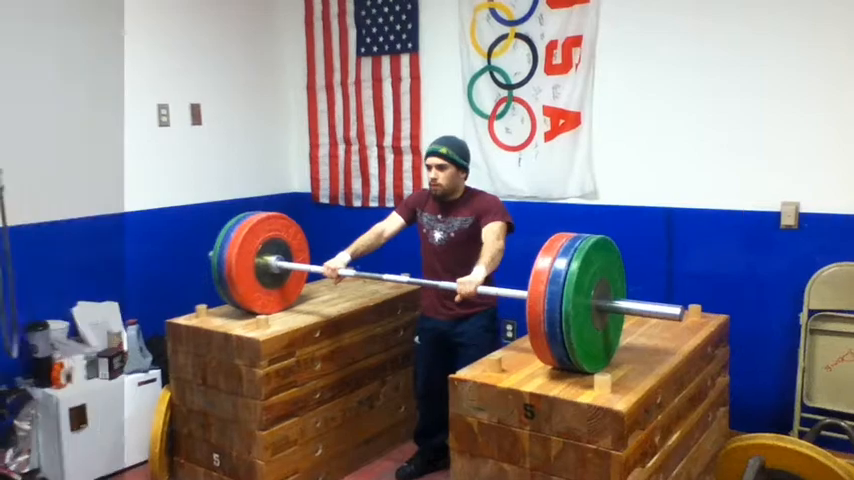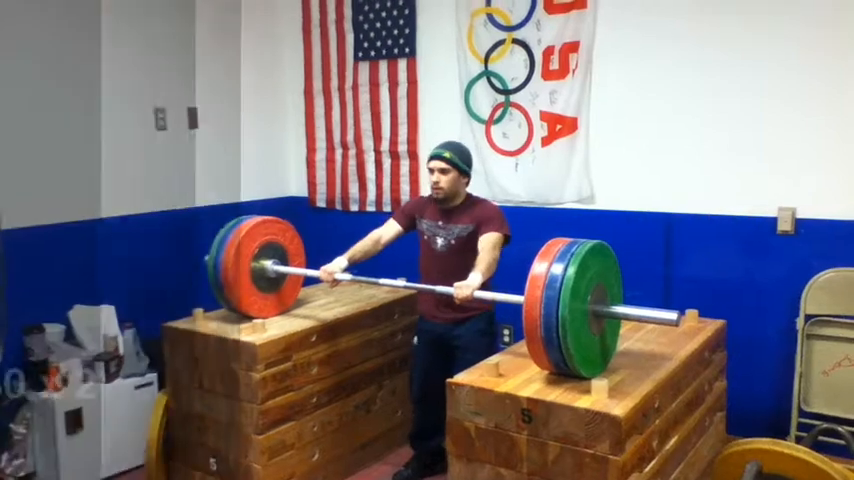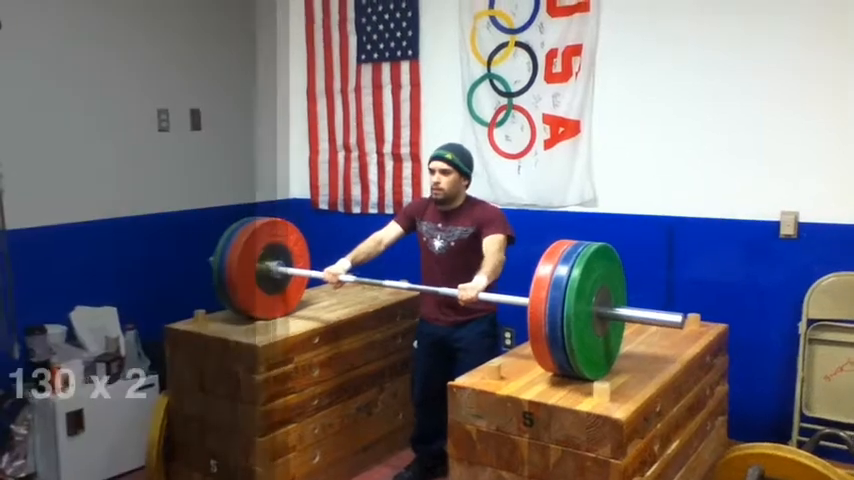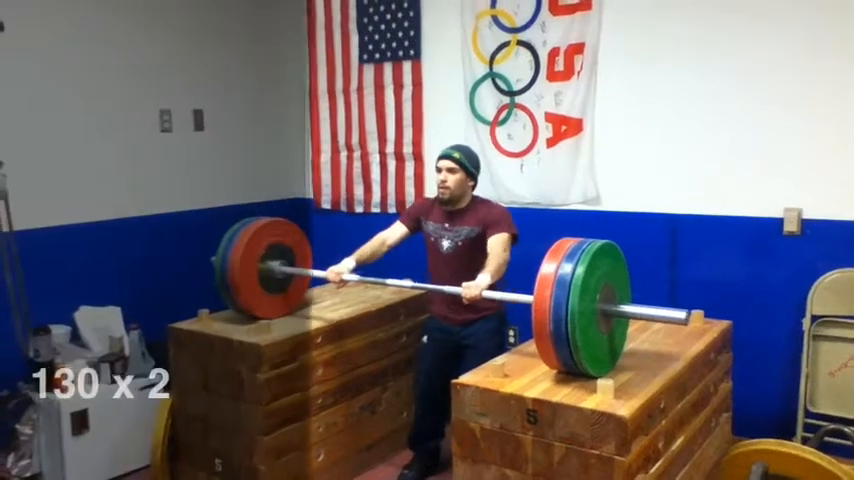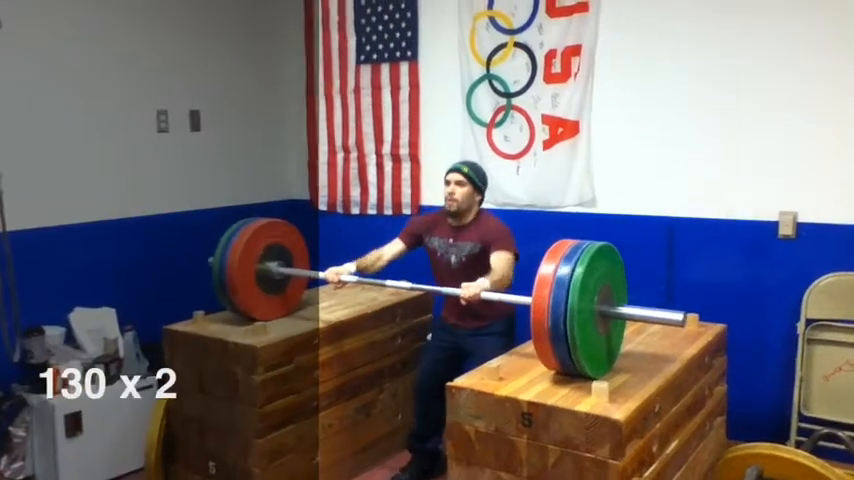
dt=0.3s
person 1, frame 1
left shoulder: (486, 205)
right shoulder: (420, 201)
left elbow: (494, 241)
right elbow: (383, 230)
left wrist: (478, 275)
right wrist: (345, 256)
left hip: (475, 319)
right hip: (432, 316)
right knee: (427, 388)
right ankle: (431, 451)
person 1, frame 2
left shoulder: (485, 213)
right shoulder: (419, 207)
left elbow: (489, 251)
right elbow: (381, 236)
left wrist: (474, 281)
right wrist: (343, 261)
left hip: (472, 322)
right hip: (431, 319)
right knee: (424, 391)
person 1, frame 3
left shoulder: (486, 215)
right shoulder: (419, 209)
left elbow: (495, 253)
right elbow: (381, 238)
left wrist: (479, 283)
right wrist: (345, 264)
left hip: (474, 325)
right hip: (431, 322)
right knee: (426, 395)
person 1, frame 4
left shoulder: (491, 214)
right shoulder: (425, 209)
left elbow: (500, 251)
right elbow: (387, 238)
left wrist: (483, 281)
right wrist: (350, 262)
left hip: (482, 323)
right hip: (441, 321)
right knee: (427, 391)
person 1, frame 5
left shoulder: (493, 230)
right shoulder: (426, 224)
left elbow: (503, 271)
right elbow: (385, 254)
left wrist: (481, 287)
right wrist: (349, 269)
left hip: (491, 330)
right hip: (451, 324)
right knee: (426, 388)
